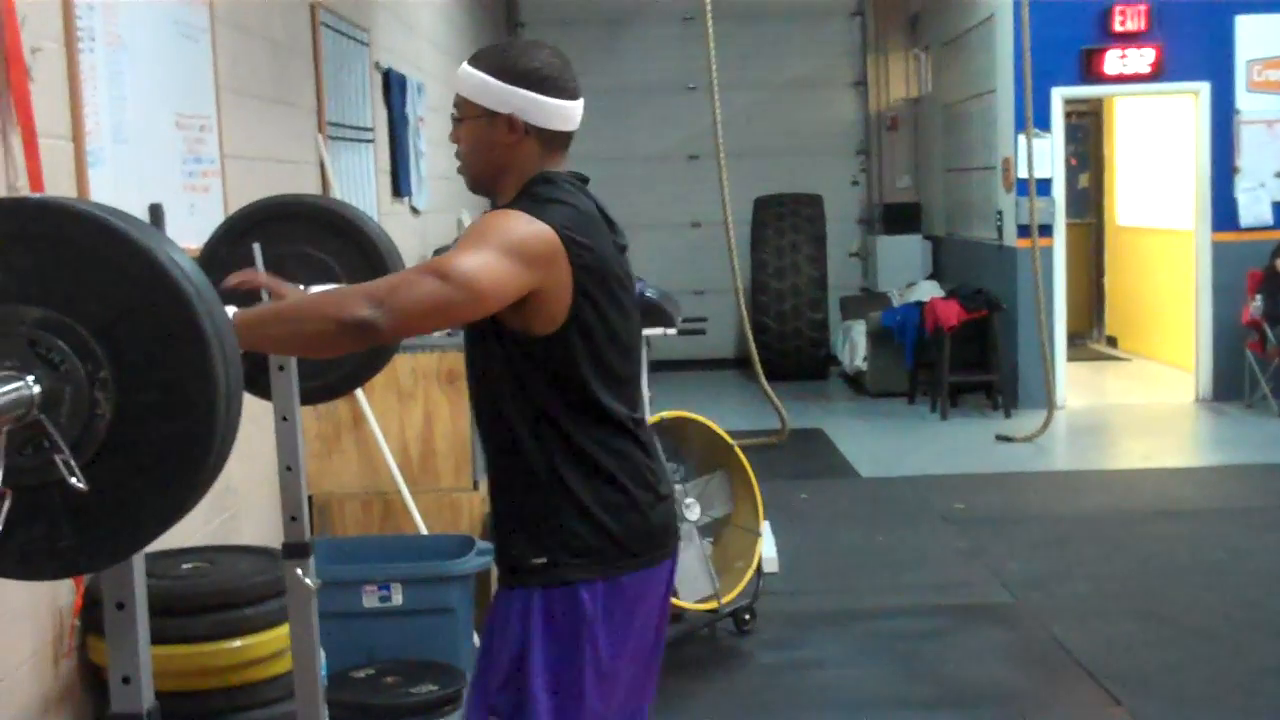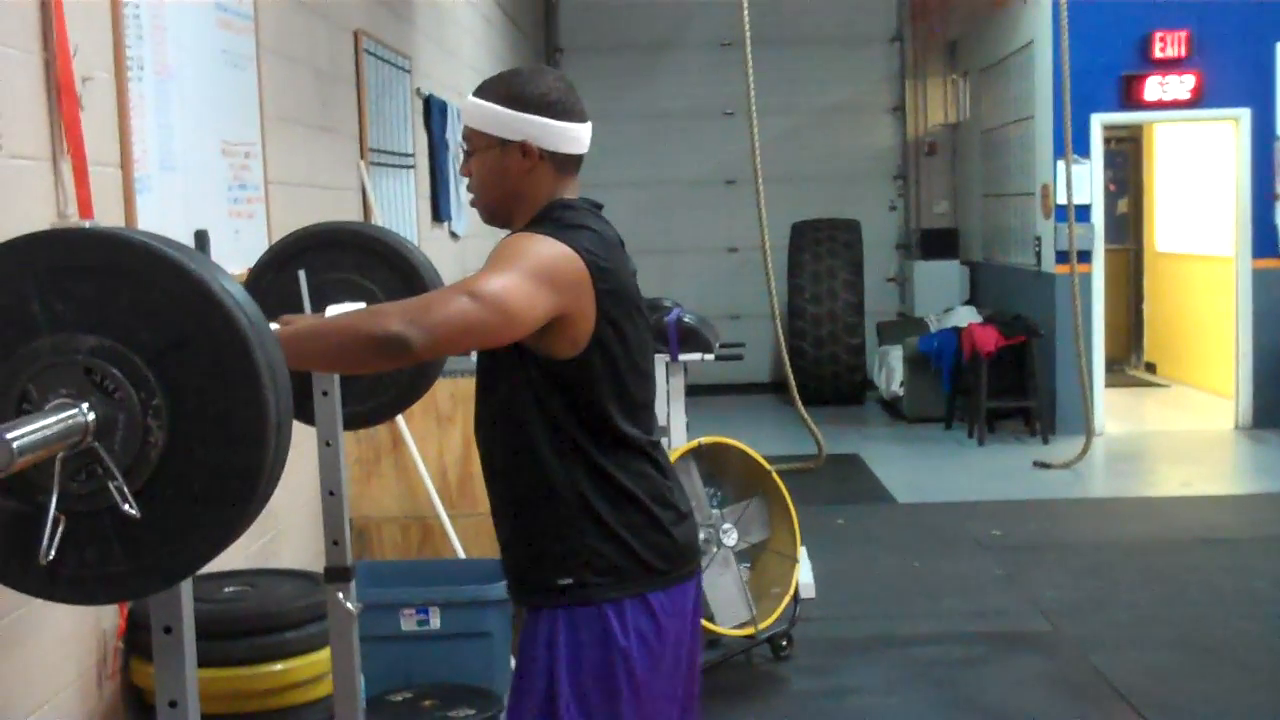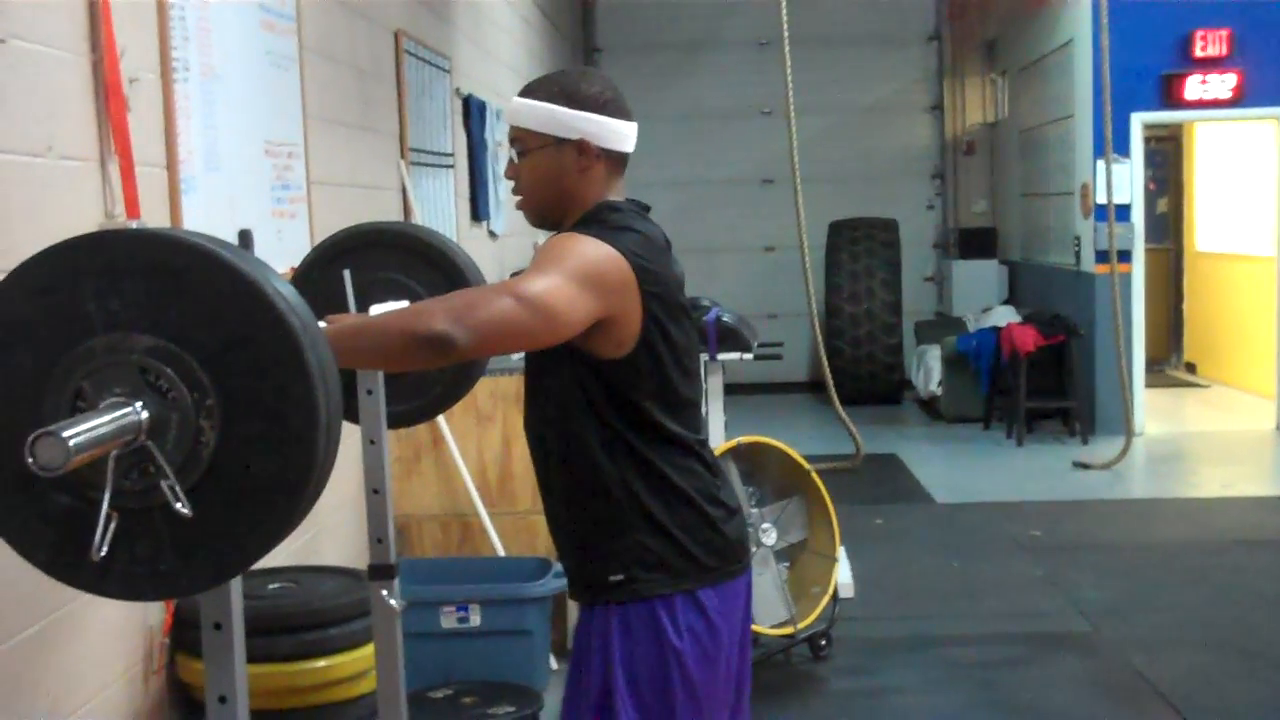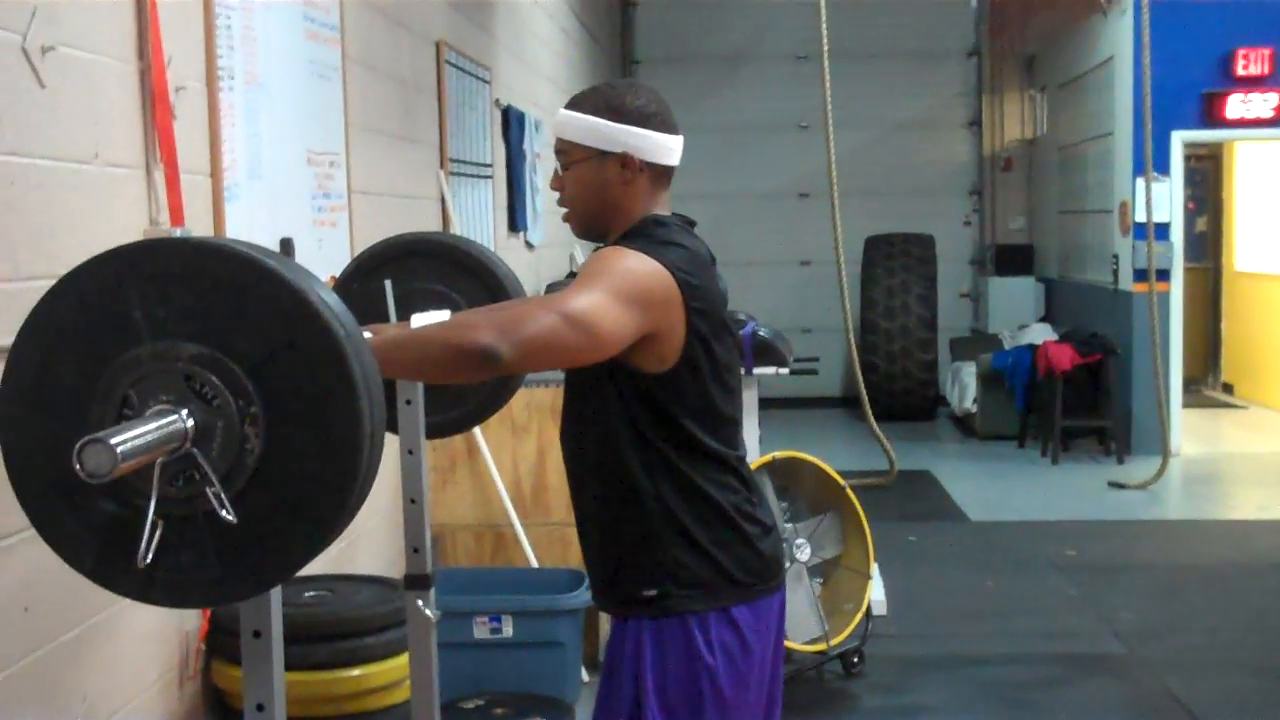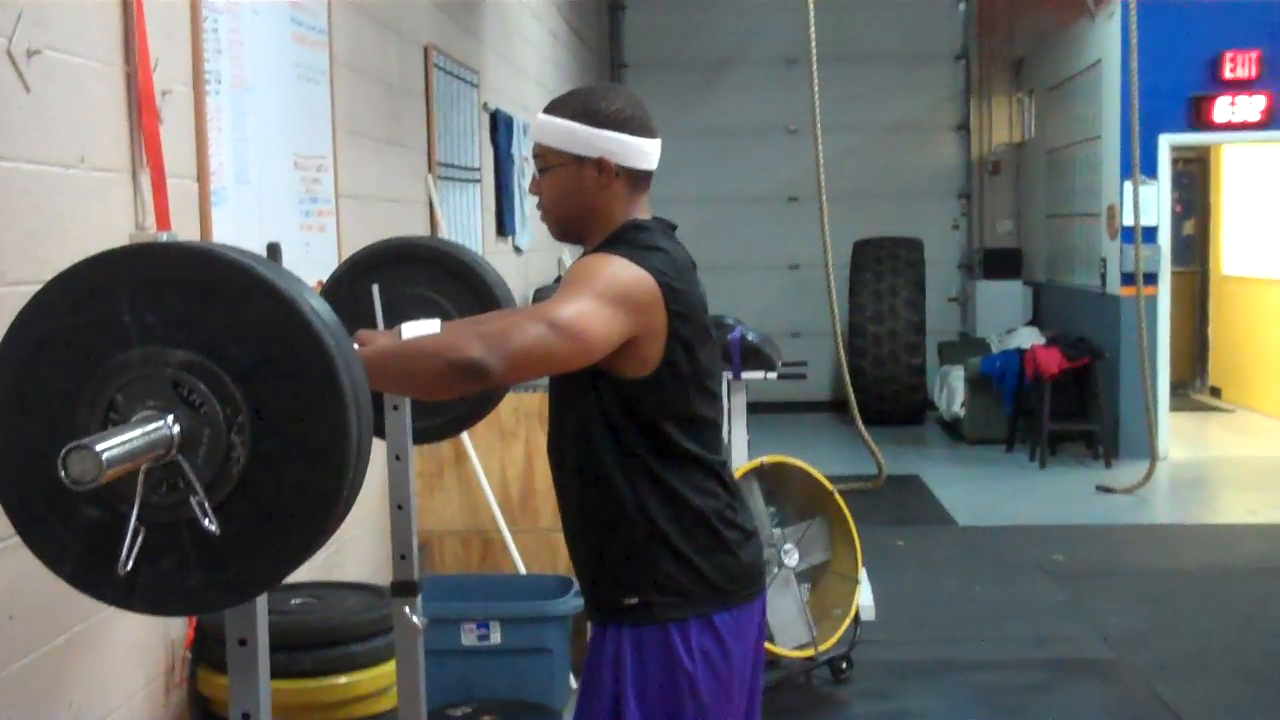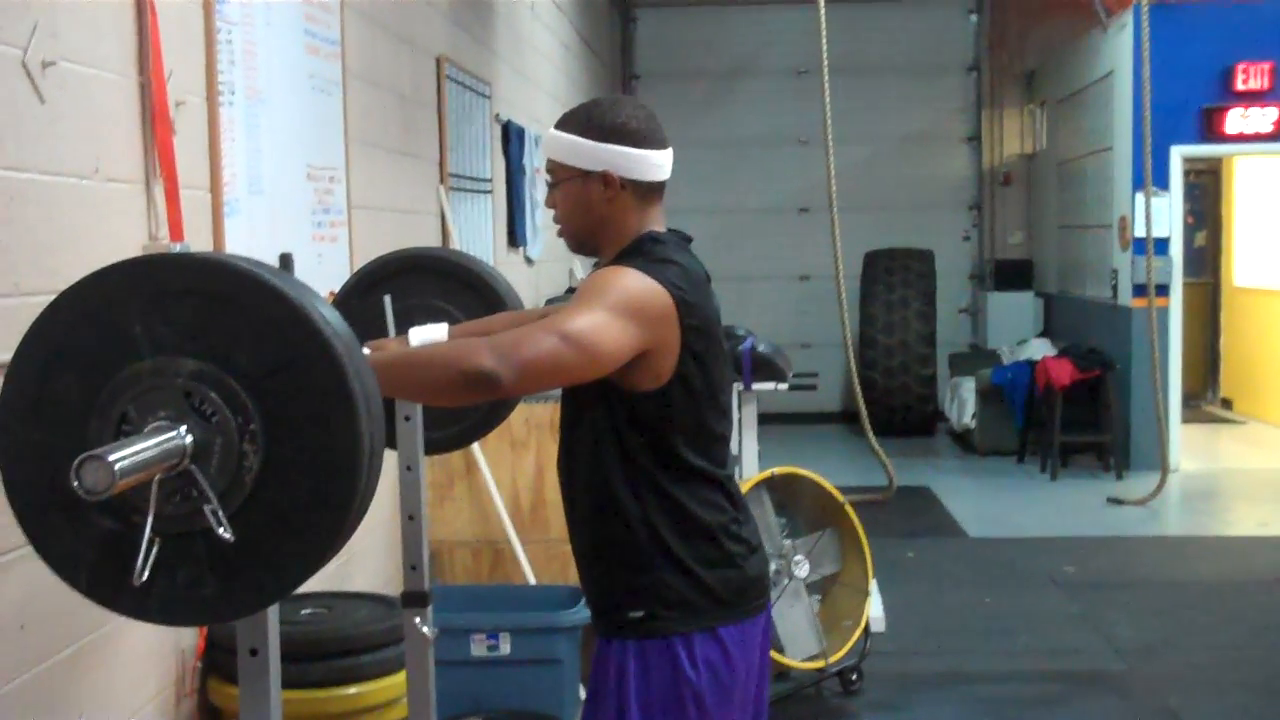
dt=0.5s
person 1, frame 1
left shoulder: (525, 235)
right shoulder: (569, 218)
left elbow: (371, 317)
right elbow: (417, 298)
right wrist: (298, 300)
left hip: (576, 557)
right hip: (614, 538)
person 1, frame 2
left shoulder: (549, 258)
right shoulder: (579, 243)
left elbow: (404, 335)
right elbow: (439, 315)
right wrist: (316, 326)
left hip: (604, 580)
right hip: (636, 560)
person 1, frame 3
left shoulder: (596, 259)
right shoulder: (624, 242)
left elbow: (449, 331)
right elbow: (493, 308)
right wrist: (347, 326)
left hip: (658, 577)
right hip: (683, 557)
person 1, frame 4
left shoulder: (641, 274)
right shoulder: (667, 258)
left elbow: (495, 347)
right elbow: (540, 316)
right wrist: (398, 337)
left hip: (692, 594)
right hip: (720, 573)
person 1, frame 5
left shoulder: (623, 279)
right shoulder: (649, 261)
left elbow: (480, 359)
right elbow: (531, 322)
right wrist: (395, 343)
left hip: (671, 601)
right hip: (704, 579)
person 1, frame 6
left shoulder: (638, 291)
right shoulder: (662, 272)
left elbow: (491, 368)
right elbow: (545, 324)
right wrist: (411, 348)
left hip: (677, 613)
right hip: (709, 591)
